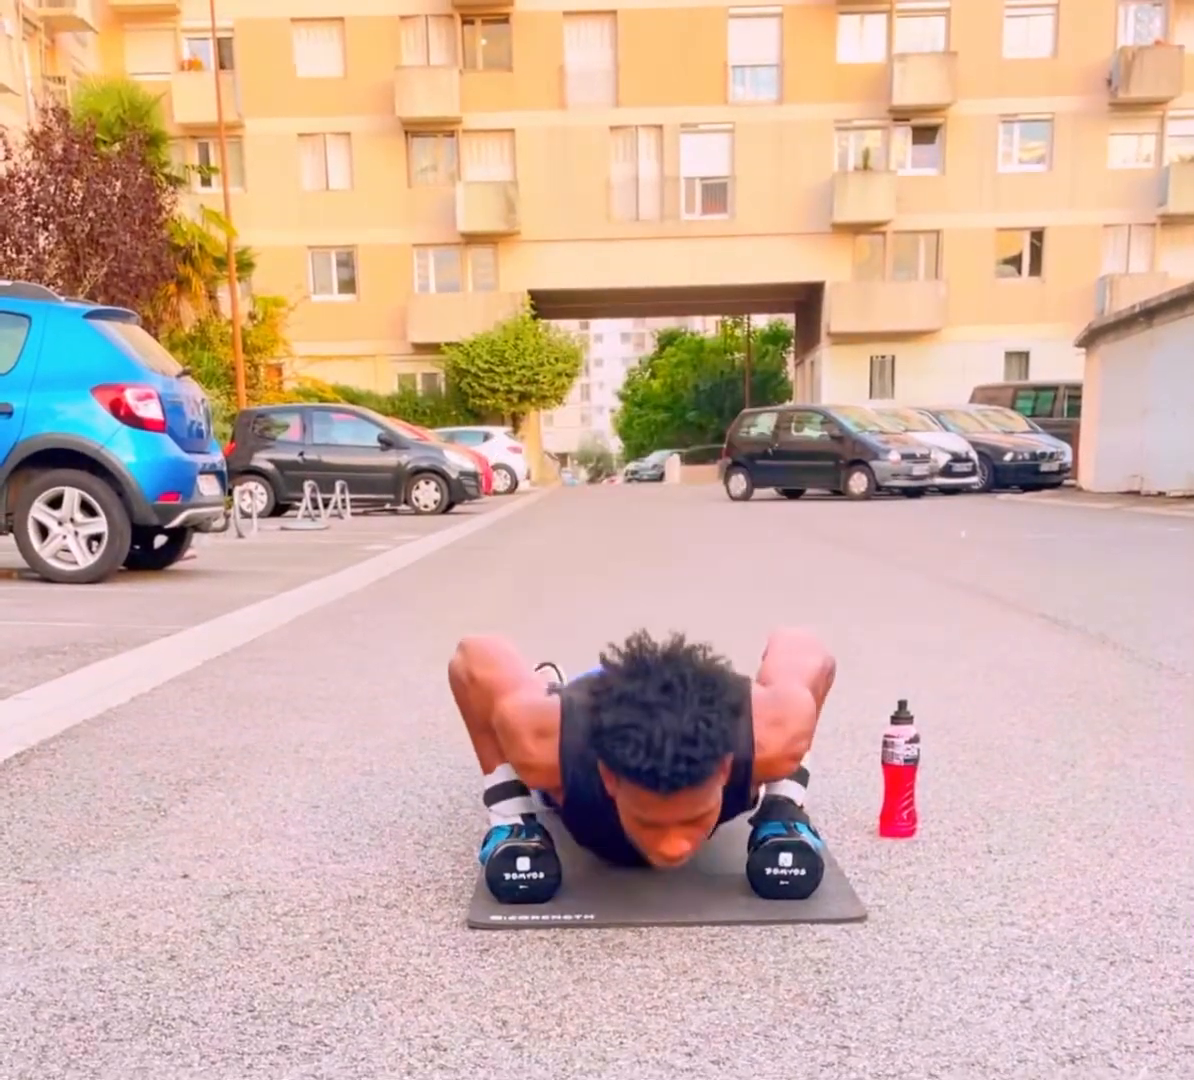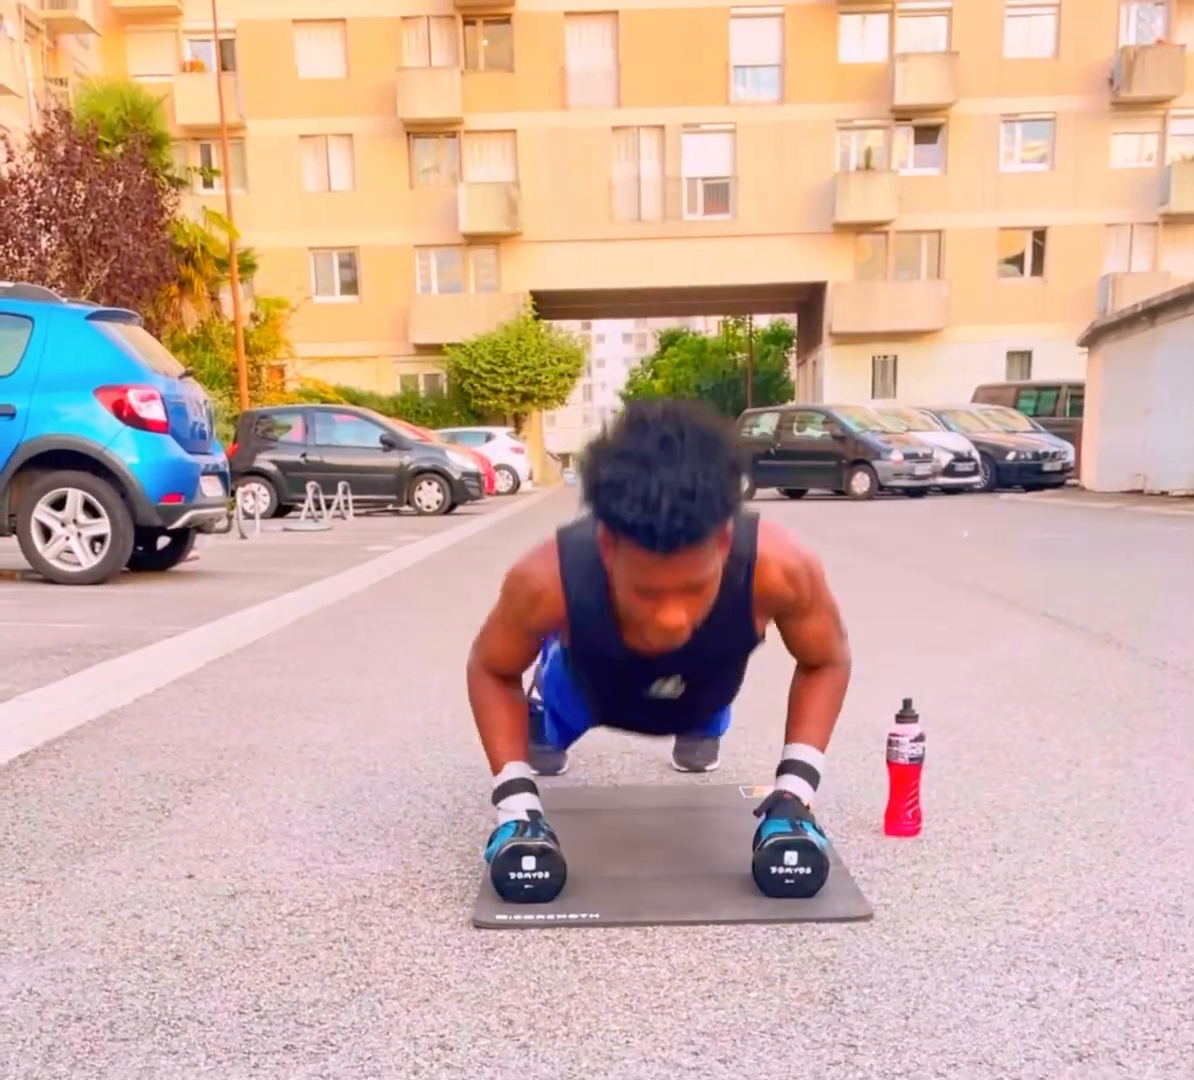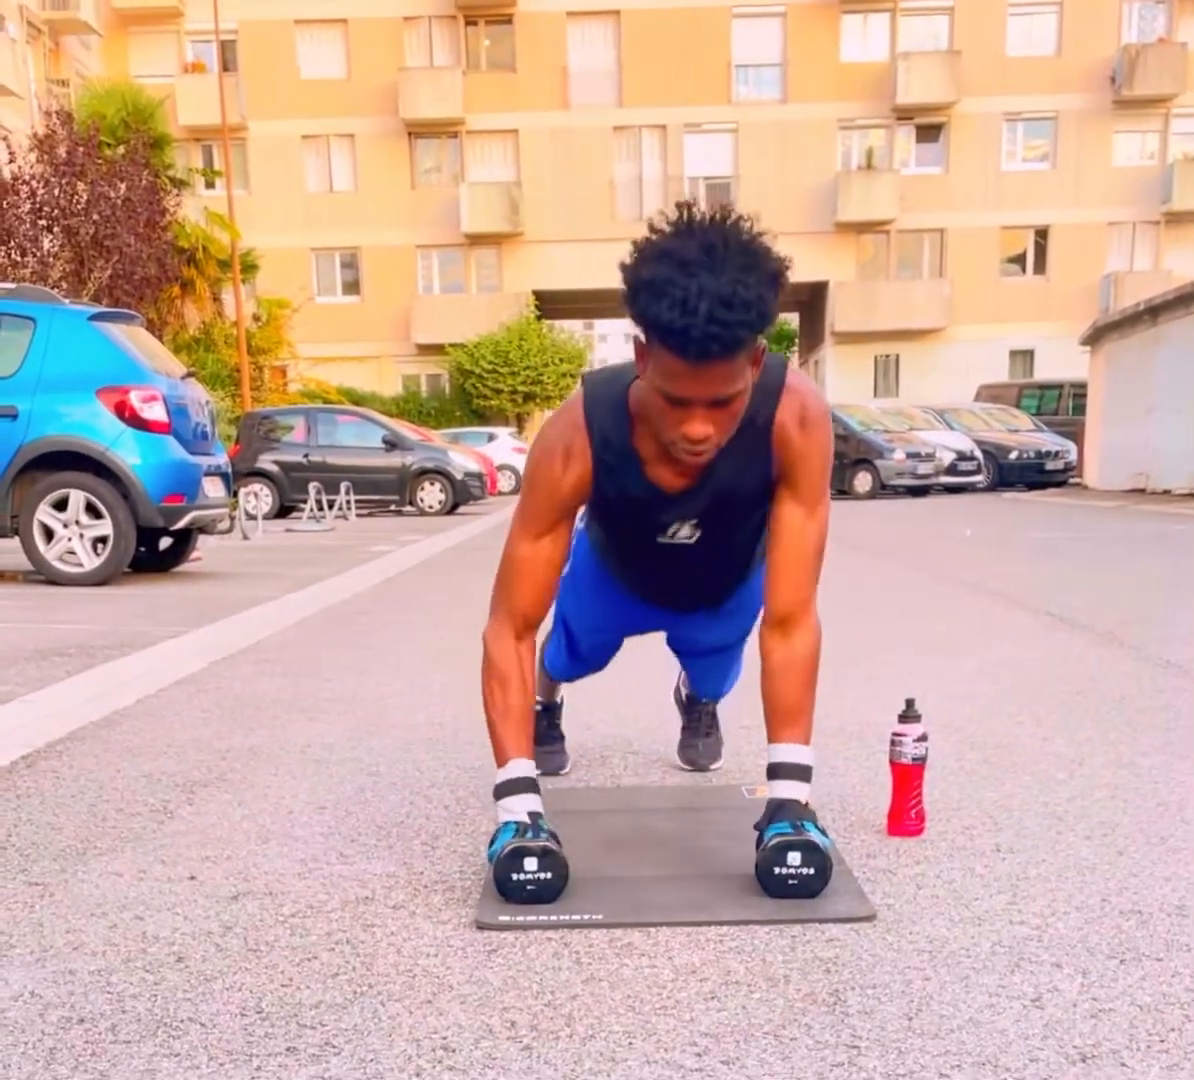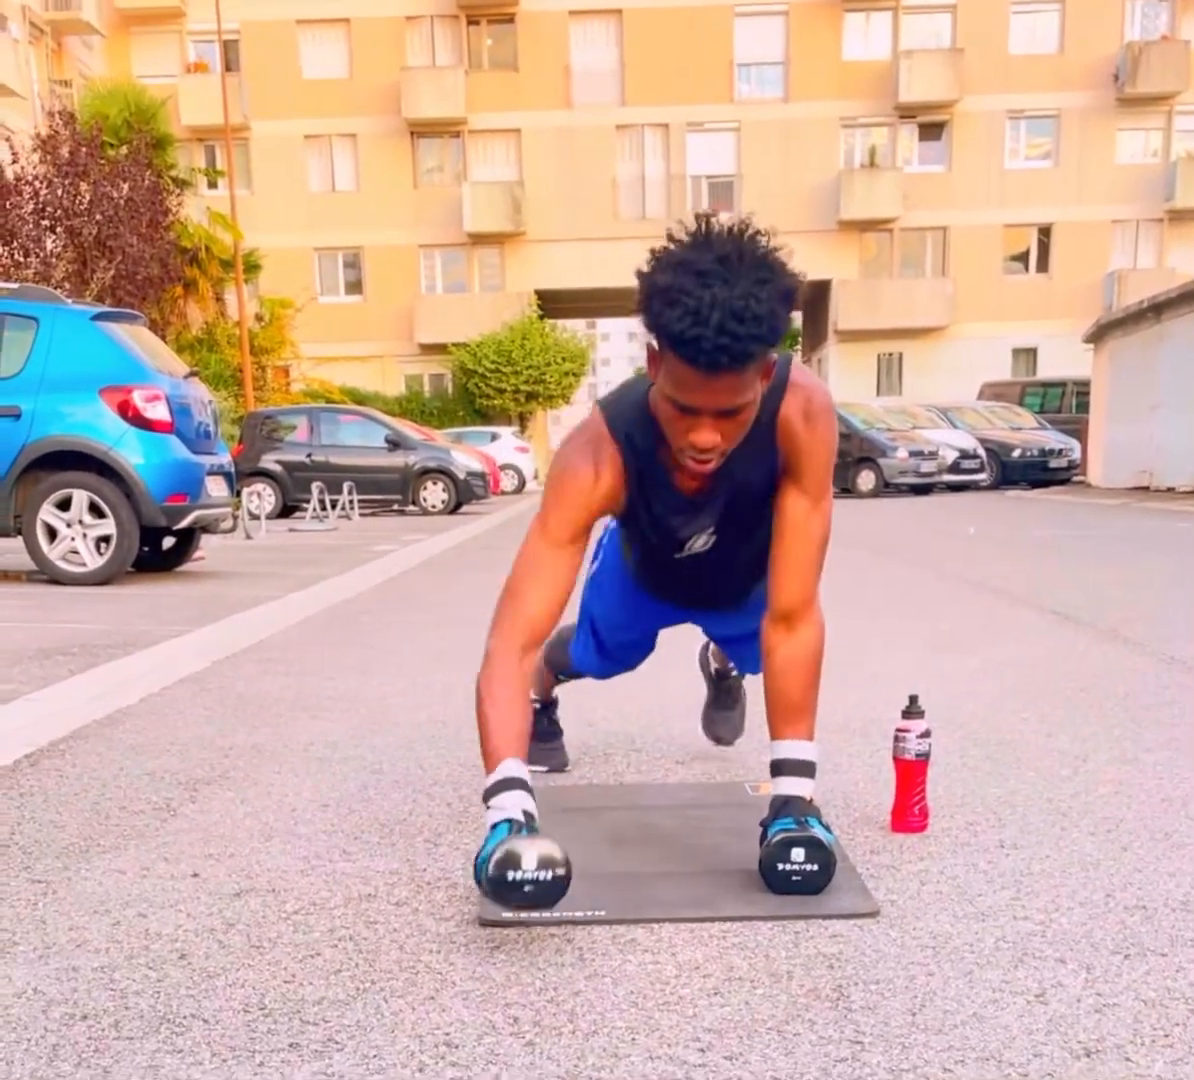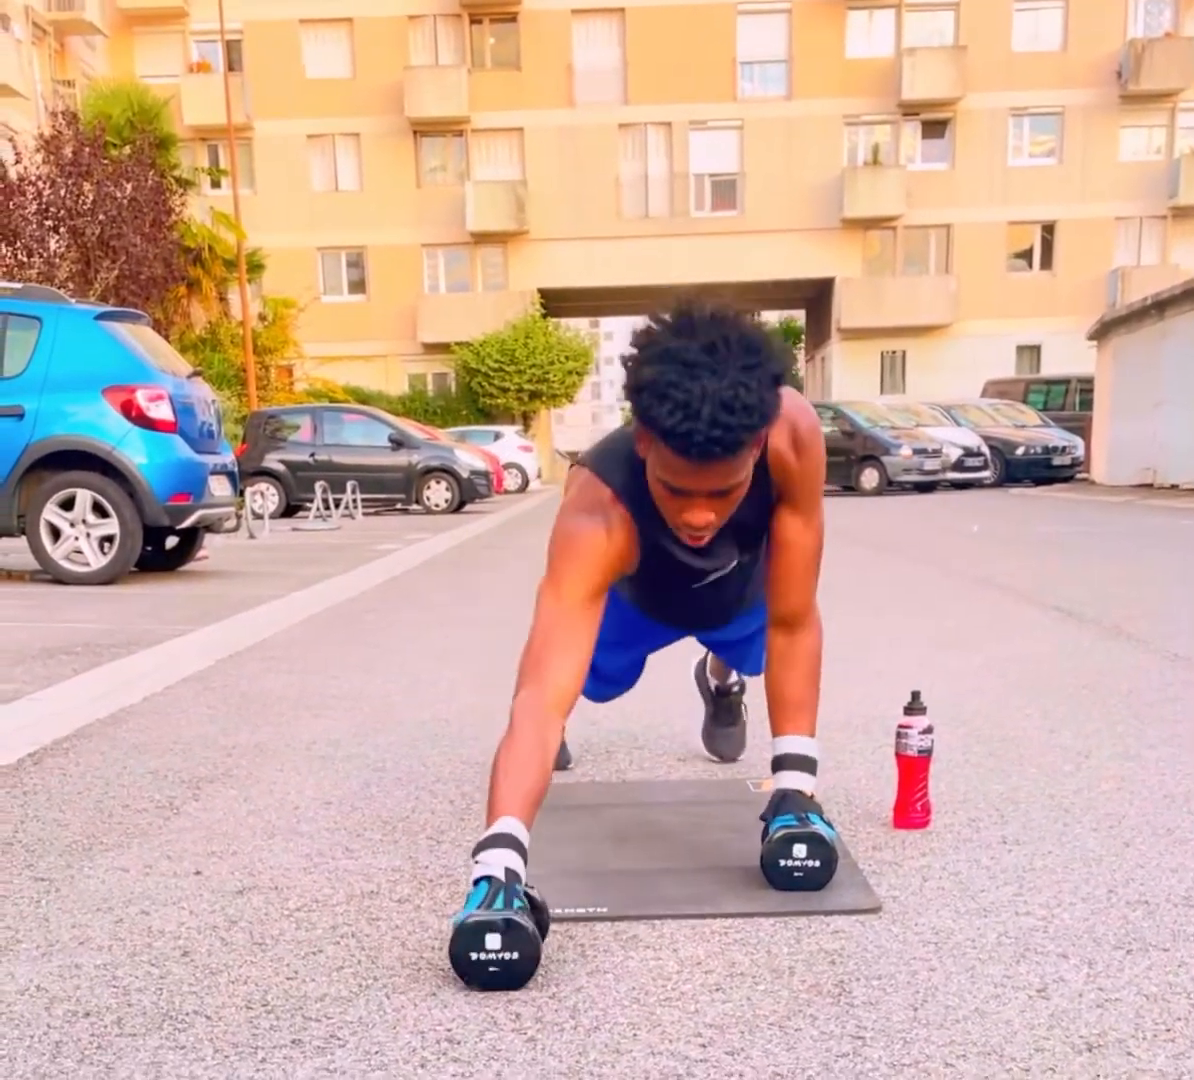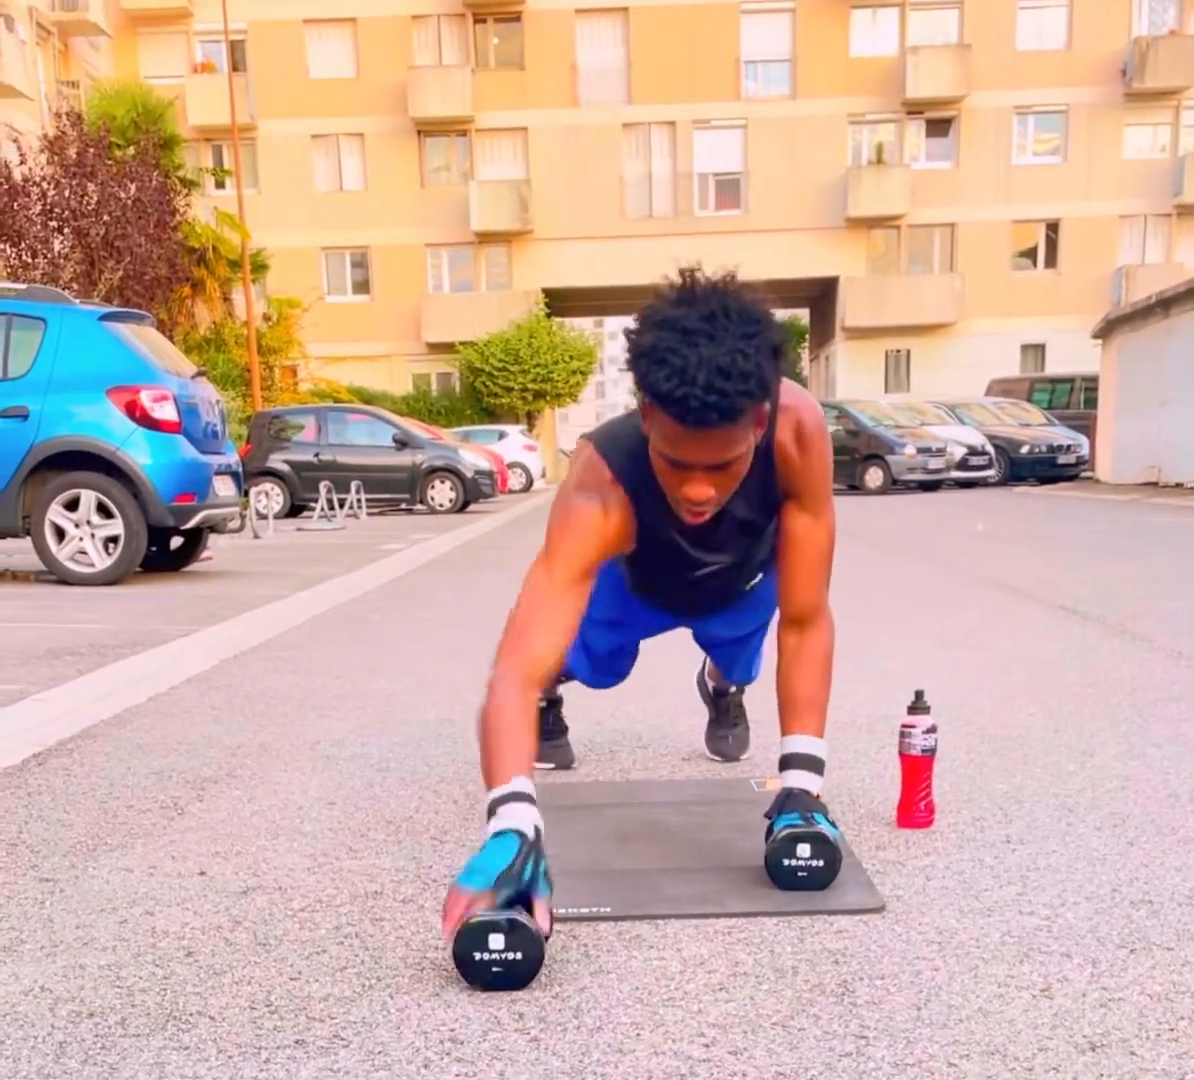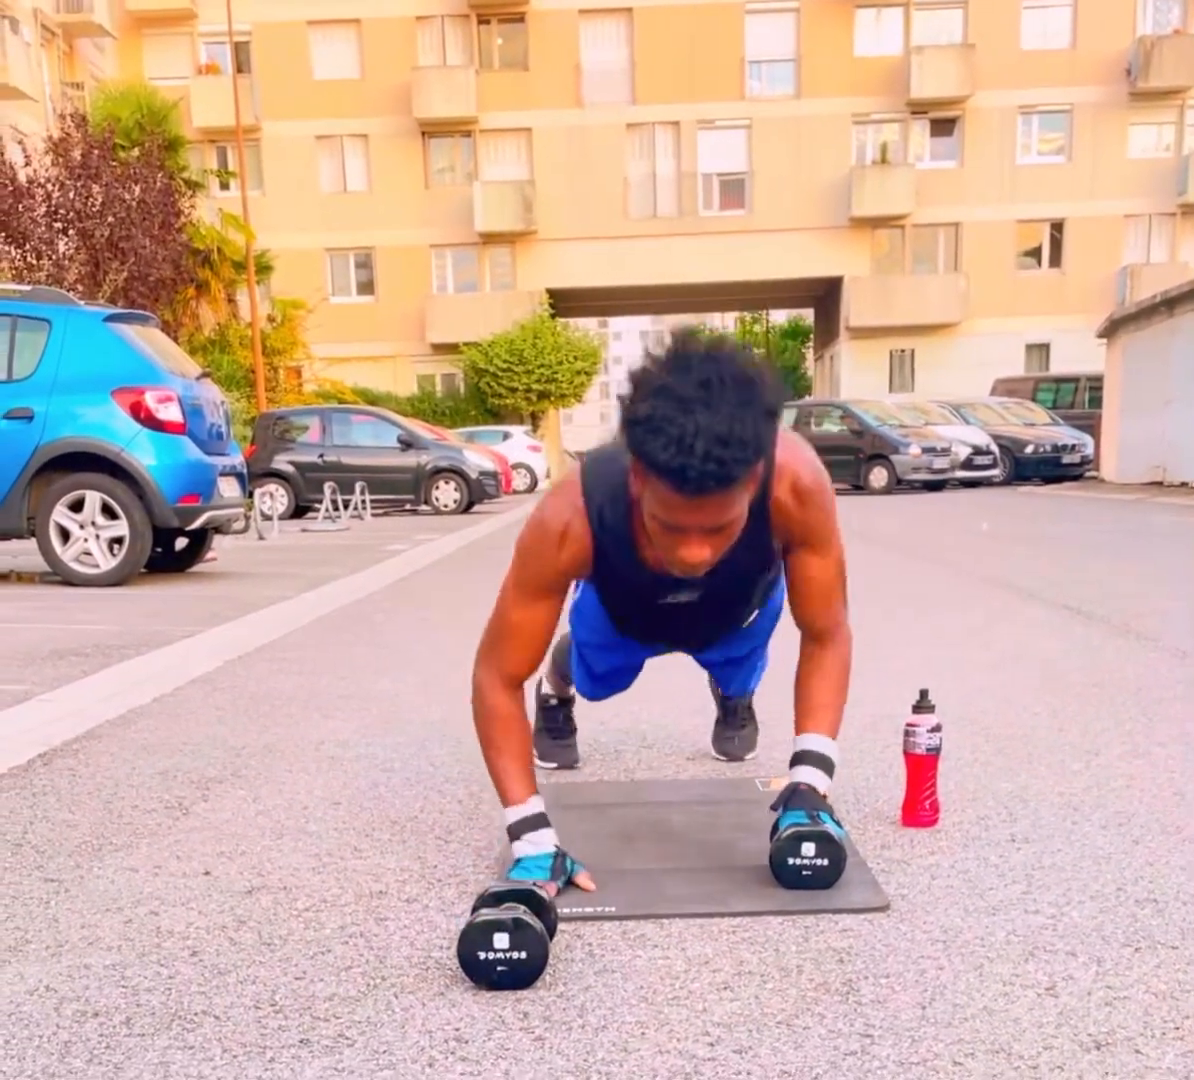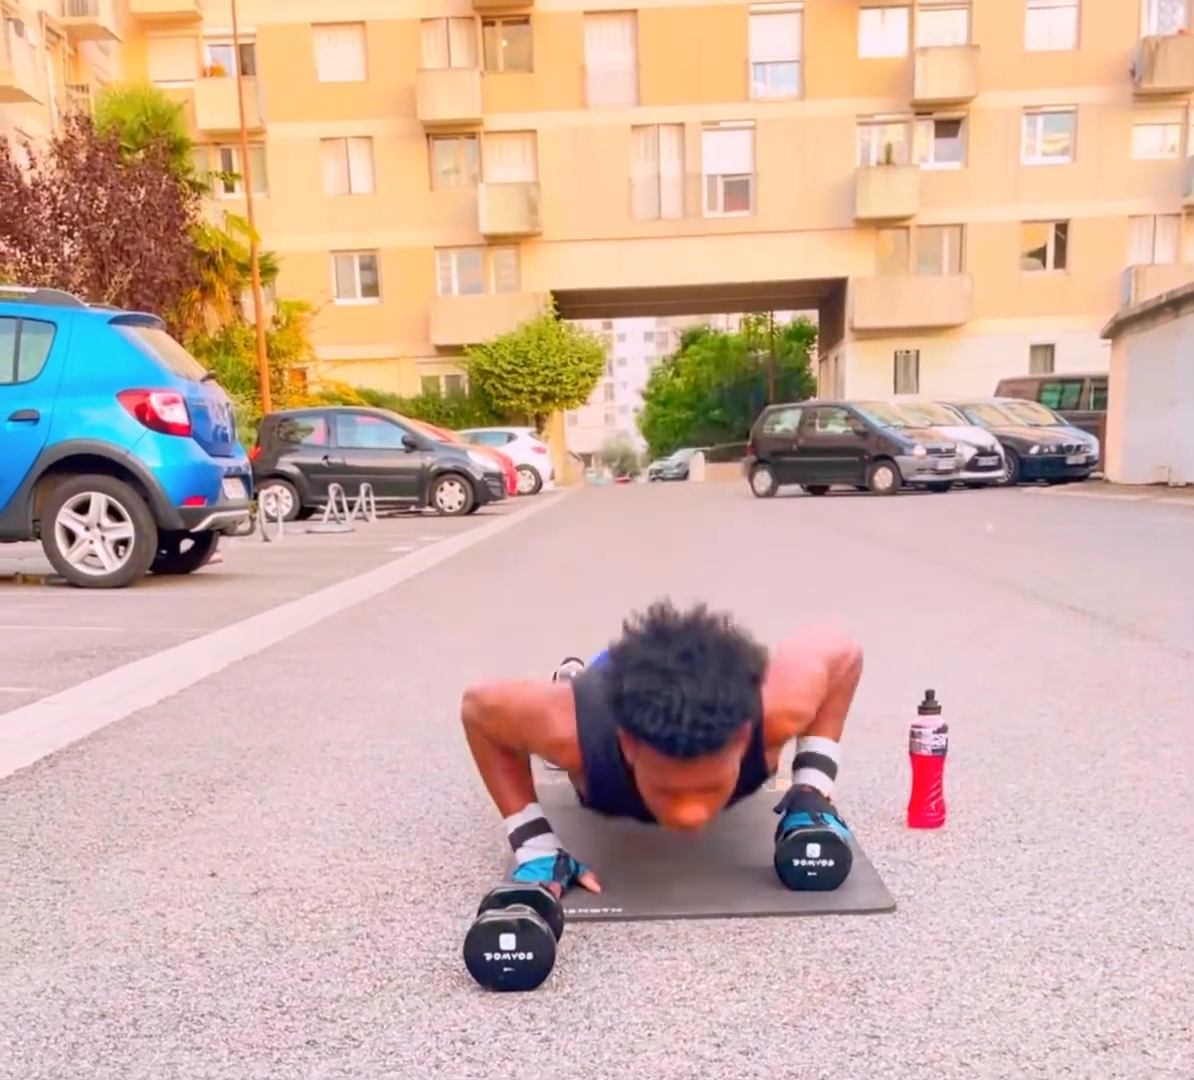
dt=0.3s
person 1, frame 1
left shoulder: (770, 736)
right shoulder: (545, 747)
left elbow: (808, 652)
right elbow: (470, 659)
left wrist: (784, 799)
right wrist: (507, 800)
person 1, frame 2
left shoulder: (777, 566)
right shoulder: (549, 580)
left elbow: (828, 662)
right elbow: (491, 670)
left wrist: (794, 789)
right wrist: (516, 799)
left knee: (703, 726)
left ankle: (698, 732)
right ankle: (545, 724)
person 1, frame 3
left shoulder: (796, 415)
right shoulder: (579, 437)
left elbow: (790, 620)
right elbow: (511, 628)
left wrist: (789, 790)
right wrist: (517, 793)
left hip: (725, 581)
right hip: (616, 569)
left knee: (715, 674)
right knee: (573, 655)
left ankle: (697, 702)
right ankle: (544, 699)
person 1, frame 4
left shoulder: (802, 412)
right shoulder: (600, 452)
left elbow: (792, 616)
right elbow: (511, 641)
left wrist: (794, 789)
right wrist: (509, 800)
left hip: (747, 574)
right hip: (644, 567)
left knee: (748, 650)
right knee: (598, 655)
left ankle: (722, 664)
right ankle: (542, 694)
person 1, frame 5
left shoulder: (792, 434)
right shoulder: (598, 512)
left elbow: (793, 623)
right elbow: (540, 702)
left wrist: (795, 783)
right wrist: (498, 864)
left hip: (743, 584)
right hip: (639, 592)
left knee: (743, 661)
right knee: (596, 677)
left ankle: (721, 685)
person 1, frame 6
left shoulder: (797, 429)
right shoulder: (600, 487)
left elbow: (805, 621)
right elbow: (514, 672)
left wrist: (801, 783)
right wrist: (511, 823)
left hip: (742, 578)
right hip: (635, 580)
left knee: (736, 668)
right knee: (591, 664)
left ankle: (720, 687)
right ankle: (547, 697)
person 1, frame 7
left shoulder: (795, 482)
right shoulder: (572, 517)
left elbow: (825, 635)
right elbow: (498, 675)
left wrist: (811, 778)
right wrist: (531, 831)
left hip: (739, 608)
right hip: (621, 616)
left knee: (737, 686)
right knee: (594, 678)
left ankle: (736, 700)
right ankle: (556, 695)
person 1, frame 8
left shoulder: (782, 702)
right shoulder: (571, 727)
left elbow: (846, 653)
right elbow: (477, 708)
left wrist: (813, 790)
right wrist: (533, 845)
